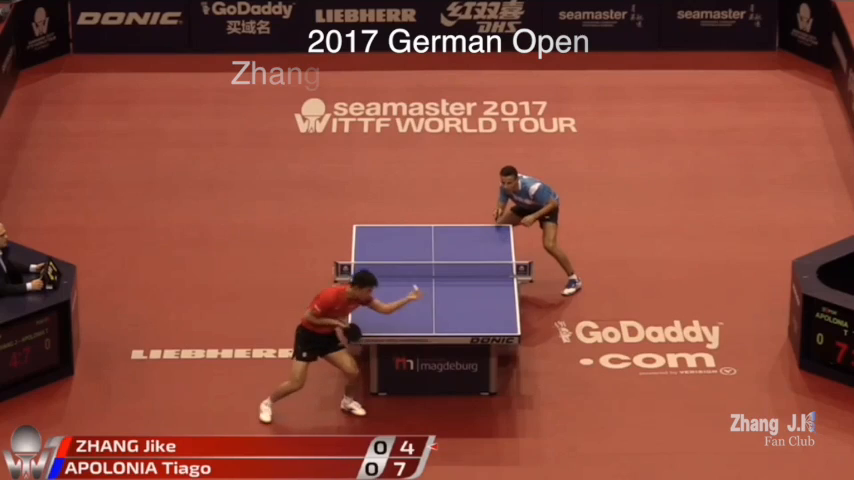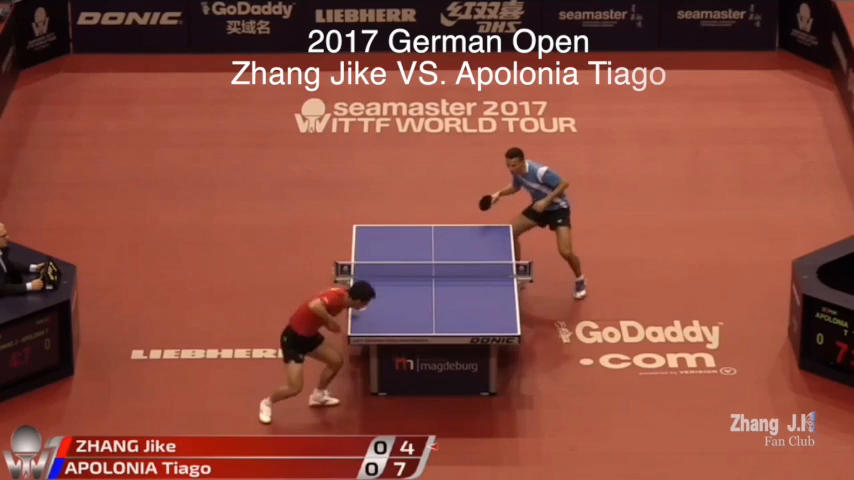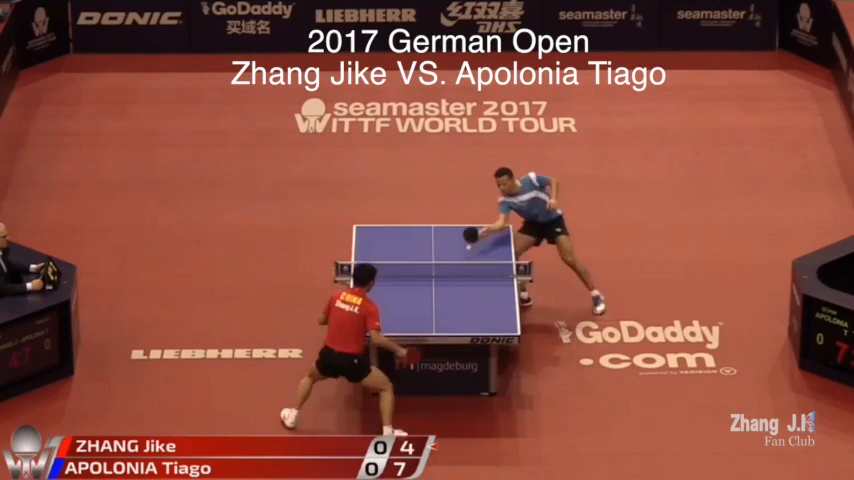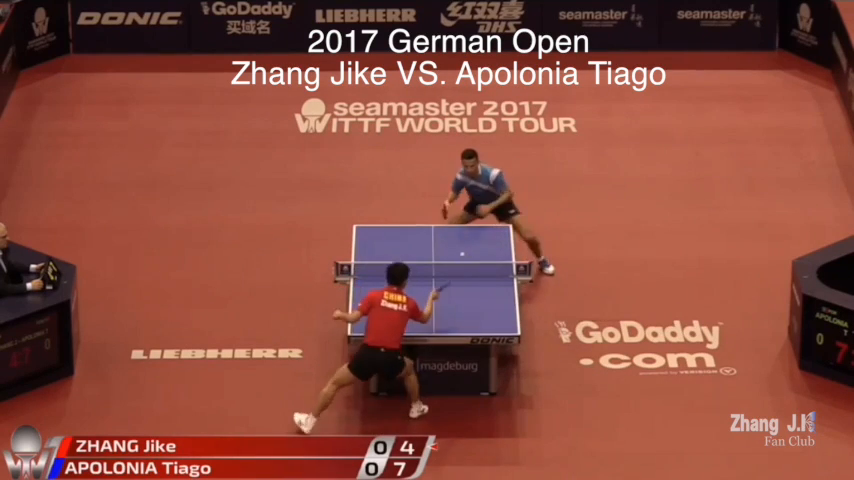
dt=0.7s
person 1, frame 1
left shoulder: (360, 297)
right shoulder: (331, 296)
left elbow: (384, 309)
right elbow: (307, 317)
left wrist: (408, 300)
right wrist: (334, 322)
left hip: (328, 337)
right hip: (307, 336)
left knee: (353, 372)
right knee: (296, 384)
left ankle: (348, 401)
right ankle: (268, 404)
person 1, frame 2
left shoulder: (341, 294)
right shoulder: (336, 298)
right elbow: (313, 305)
right wrist: (333, 323)
left hip: (309, 334)
right hip: (293, 337)
left knee: (337, 360)
right knee: (295, 387)
left ankle: (318, 395)
right ankle: (267, 403)
person 1, frame 3
left shoulder: (336, 297)
right shoulder: (369, 307)
left elbow: (322, 321)
right elbow: (376, 339)
right wrist: (397, 349)
left hip: (329, 355)
right hip: (352, 360)
left knee: (310, 377)
right knee: (386, 387)
left ankle: (292, 416)
right ankle: (388, 431)
person 1, frame 4
left shoulder: (374, 296)
right shoulder: (410, 303)
left elbow: (353, 318)
right elbow: (425, 318)
left wrist: (339, 315)
right wrist: (432, 300)
left hip: (368, 354)
right hip: (391, 358)
left knee: (334, 384)
right knee: (409, 370)
left ankle: (309, 421)
right ankle: (416, 408)
person 2, frame 1
left shoulder: (532, 188)
right shoulder: (505, 186)
left elbow: (554, 203)
right elbow: (501, 205)
left wrist: (533, 216)
right wrist: (498, 212)
left hip: (548, 206)
right hip: (526, 206)
left knee: (549, 244)
left ankle: (574, 279)
person 2, frame 2
left shoulder: (541, 172)
right shoulder: (517, 172)
left elbow: (563, 184)
right elbow: (515, 187)
left wrist: (545, 201)
right wrist: (499, 193)
left hip: (558, 209)
right hip: (538, 207)
left knee: (565, 251)
right knee: (511, 233)
left ankle: (580, 279)
person 2, frame 3
left shoulder: (531, 180)
right shoulder: (505, 200)
left elbow: (552, 181)
right elbow: (501, 223)
left wrist: (553, 198)
right wrist: (486, 230)
left hip: (553, 220)
right hip: (533, 224)
left knee: (569, 259)
left ankle: (596, 295)
right ankle: (523, 296)
person 2, frame 4
left shoulder: (493, 174)
right shoulder: (461, 177)
left elbow: (508, 194)
right elbow: (454, 192)
left wrist: (491, 207)
right wrist: (447, 202)
left hip: (501, 202)
right hip: (478, 202)
left knee: (529, 237)
left ankle: (541, 260)
